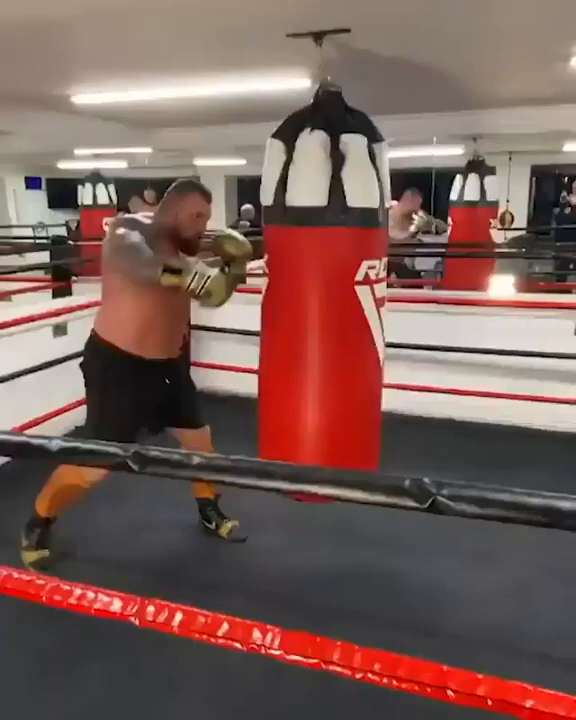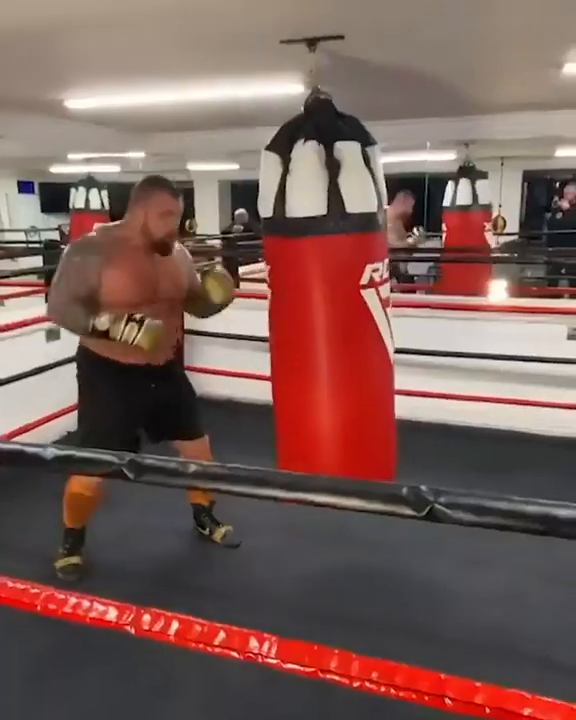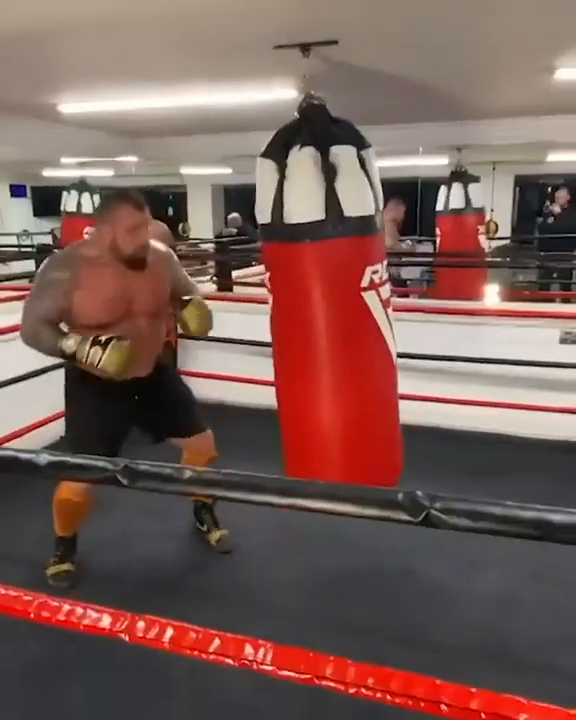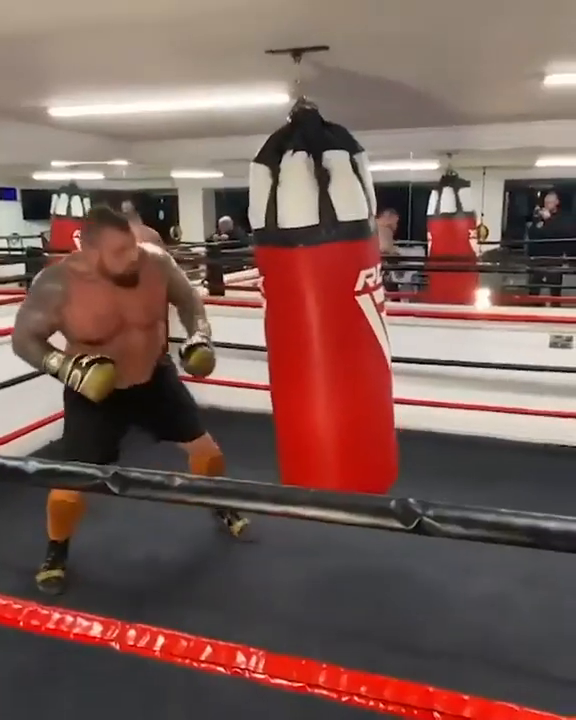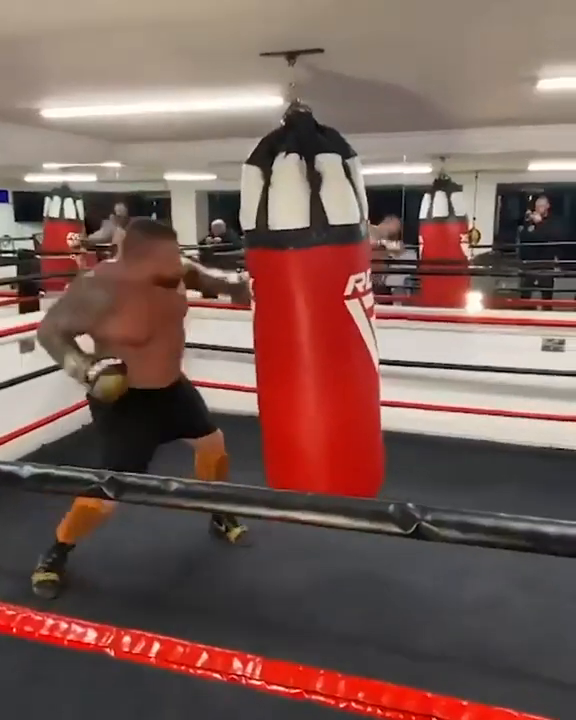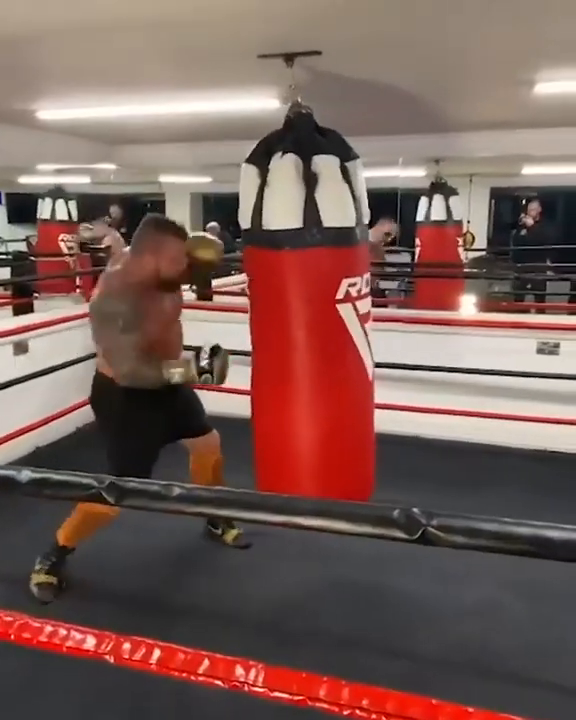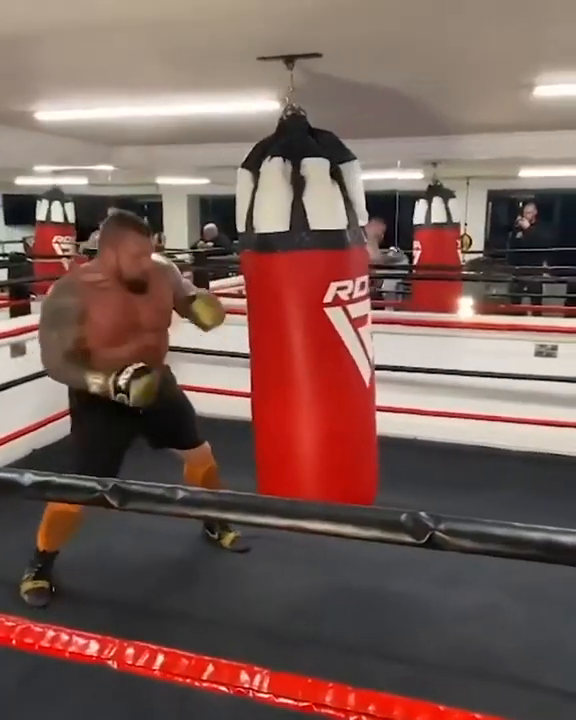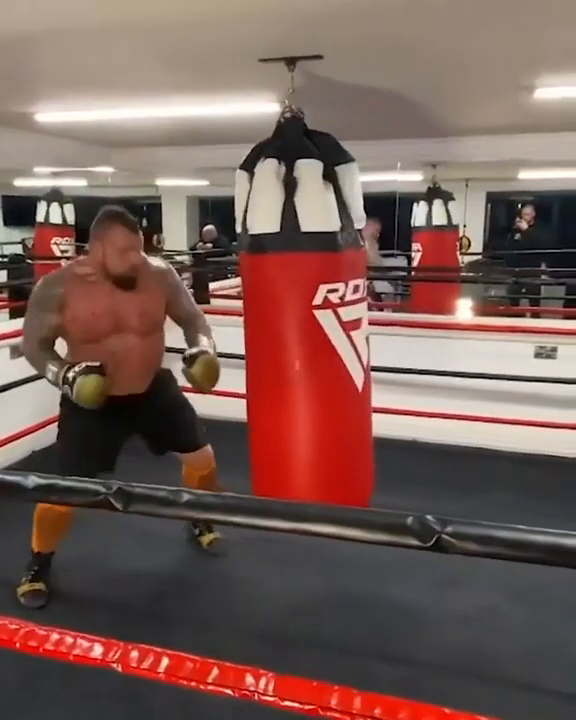
dt=0.2s
person 1, frame 1
left shoulder: (183, 250)
right shoulder: (133, 231)
left elbow: (215, 293)
right elbow: (134, 262)
left wrist: (232, 265)
right wrist: (192, 278)
left hip: (166, 363)
right hip: (116, 363)
left knee: (199, 438)
right knee: (98, 462)
left ankle: (209, 510)
right ankle: (39, 524)
person 1, frame 2
left shoulder: (177, 255)
right shoulder: (94, 249)
left elbow: (195, 304)
right elbow: (60, 307)
left wrist: (213, 294)
right wrist: (117, 325)
left hip: (163, 369)
right hip: (108, 372)
left knee: (197, 447)
right knee: (94, 469)
left ankle: (204, 517)
right ankle: (72, 538)
person 1, frame 3
left shoulder: (161, 257)
right shoulder: (65, 268)
left elbow: (185, 296)
right elbow: (34, 328)
left wrist: (195, 312)
right wrist: (87, 346)
left hip: (154, 374)
right hip: (95, 386)
left knee: (202, 443)
right knee: (80, 476)
left ankle: (205, 516)
right ankle: (64, 546)
person 1, frame 4
left shoulder: (155, 262)
right shoulder: (57, 284)
left elbow: (186, 301)
right elbow: (23, 339)
left wrist: (199, 338)
right wrist: (68, 367)
left hip: (153, 377)
right hip: (97, 391)
left knee: (203, 445)
left ankle: (224, 510)
right ankle: (55, 553)
person 1, frame 5
left shoulder: (161, 265)
right shoulder: (102, 289)
left elbow: (191, 273)
right elbow: (50, 333)
left wrist: (227, 283)
right wrist: (86, 369)
left hip: (167, 385)
right hip: (125, 397)
left knee: (212, 441)
left ankle: (219, 517)
right ankle: (55, 554)
person 1, frame 6
left shoulder: (155, 262)
right shoulder: (118, 296)
left elbow: (188, 270)
right elbow: (126, 370)
left wrist: (200, 256)
right wrist: (188, 369)
left hip: (166, 384)
right hip: (126, 395)
left knee: (208, 442)
left ankle: (216, 520)
right ankle: (53, 556)
person 1, frame 7
left shoulder: (160, 271)
right shoulder: (70, 294)
left elbow: (187, 299)
right elbow: (57, 364)
left wrist: (201, 304)
right wrist: (114, 383)
left hip: (156, 385)
right hip: (101, 399)
left knee: (200, 454)
left ankle: (214, 525)
right ankle: (40, 563)
person 1, frame 8
left shoulder: (160, 275)
right shoulder: (60, 286)
left elbow: (192, 318)
right elbow: (33, 345)
left wrist: (201, 352)
right wrist: (66, 375)
left hip: (153, 388)
right hip: (91, 398)
left knee: (201, 457)
left ankle: (199, 524)
right ankle: (38, 565)
